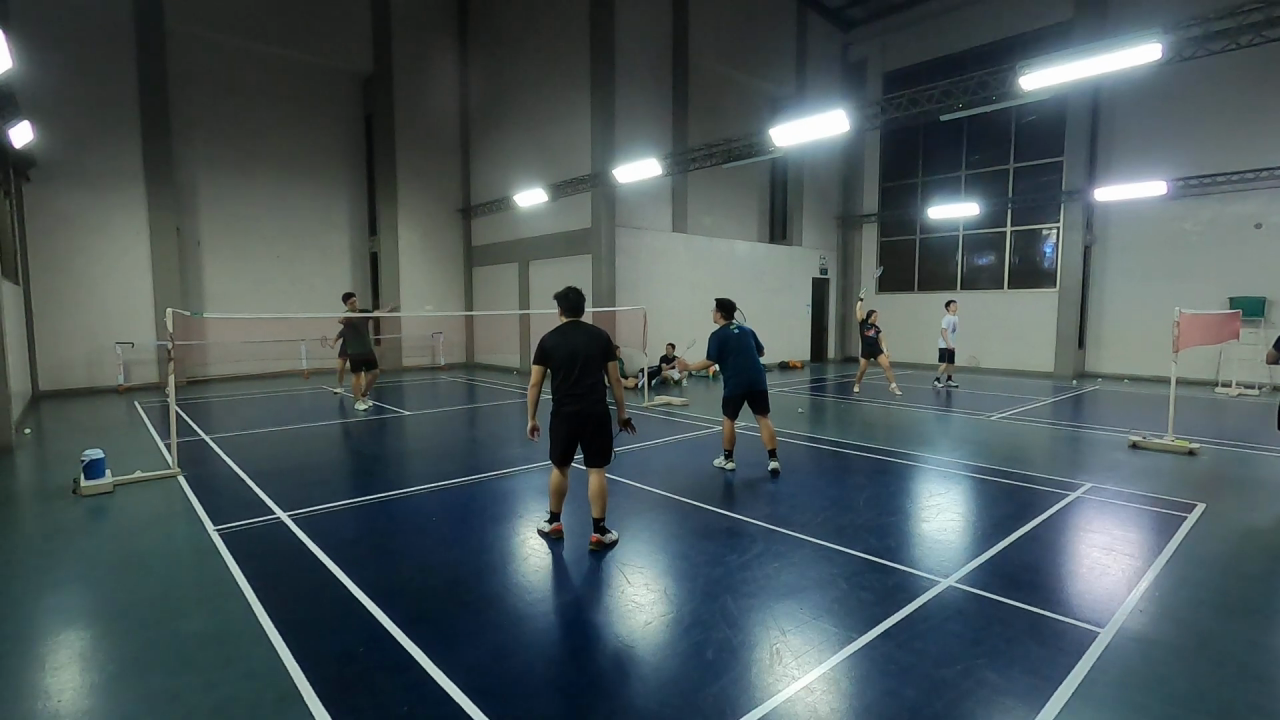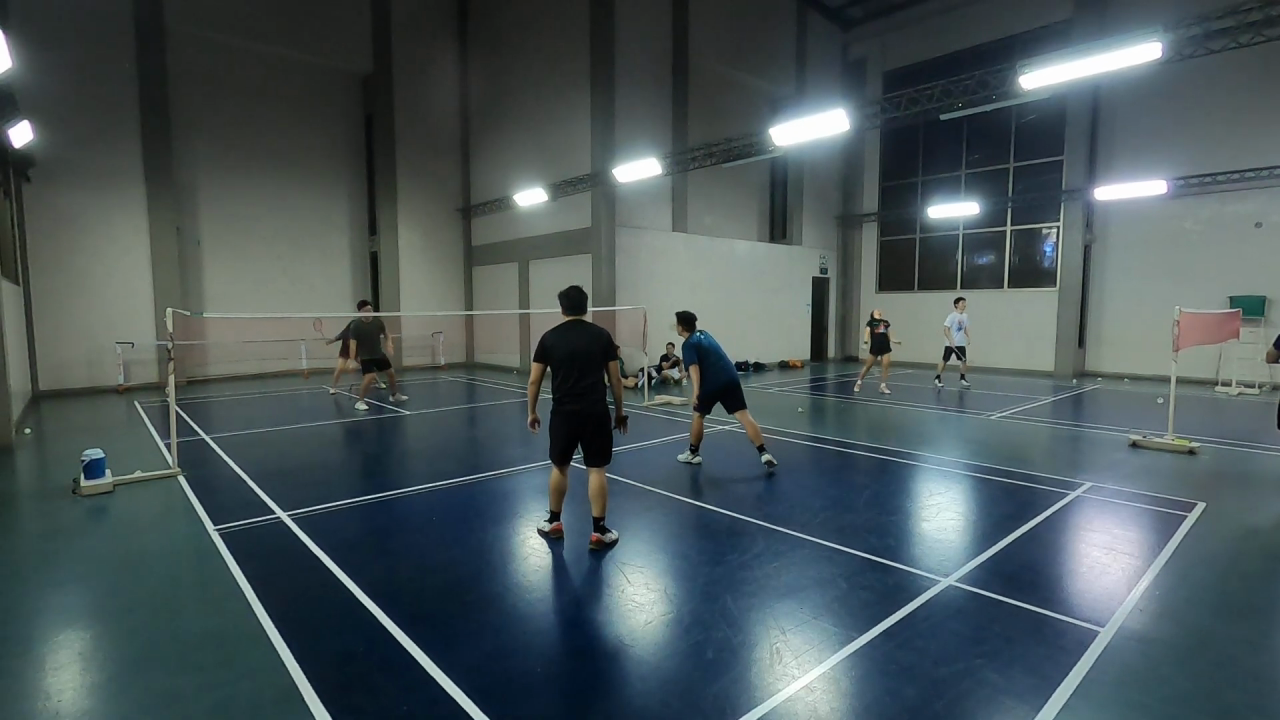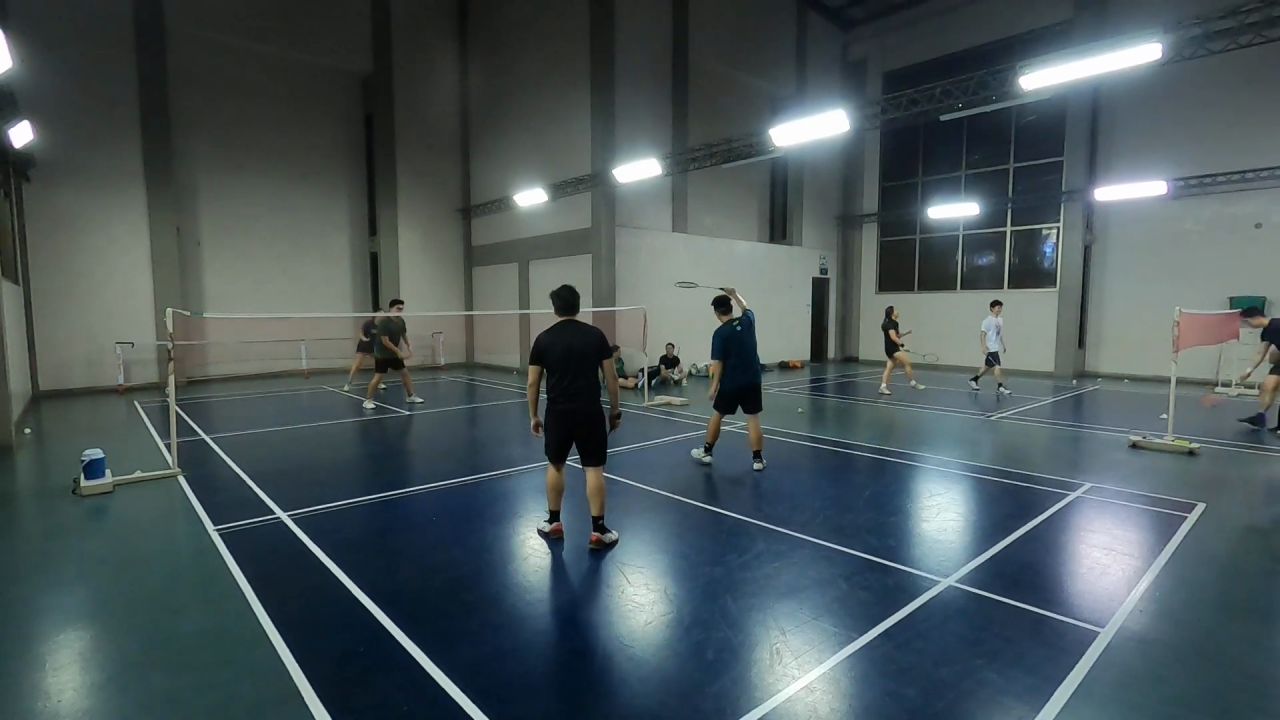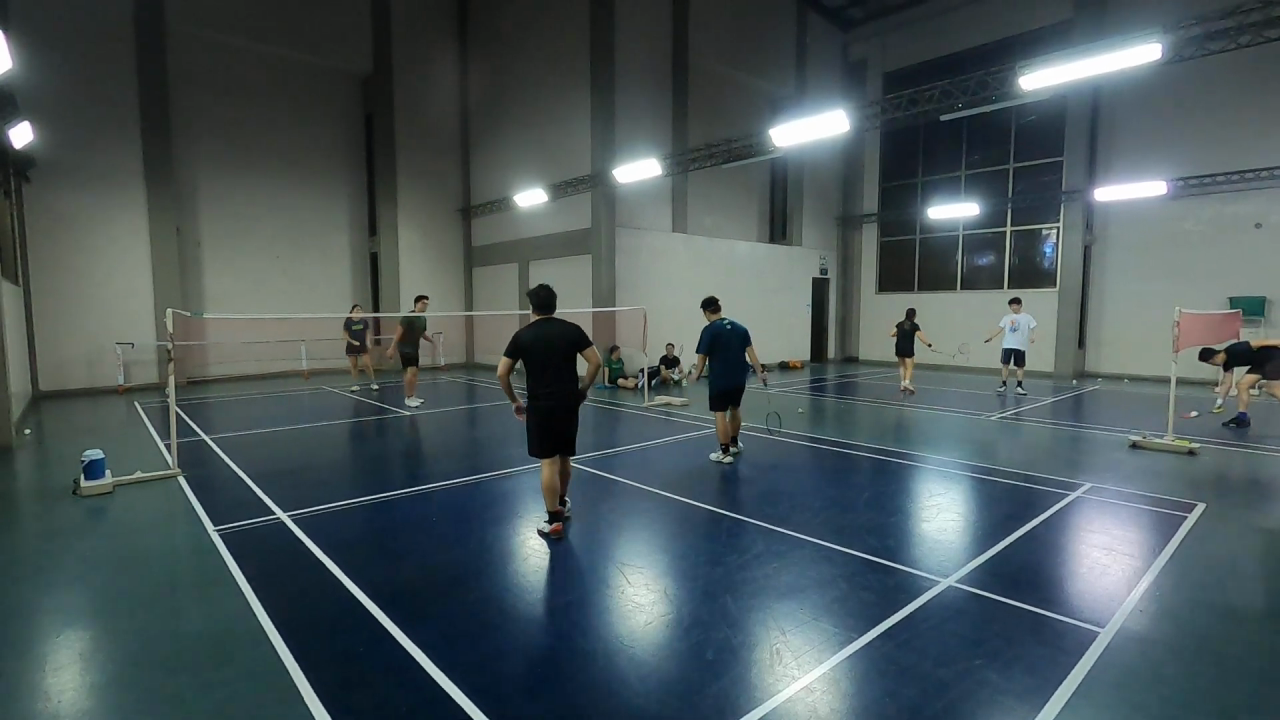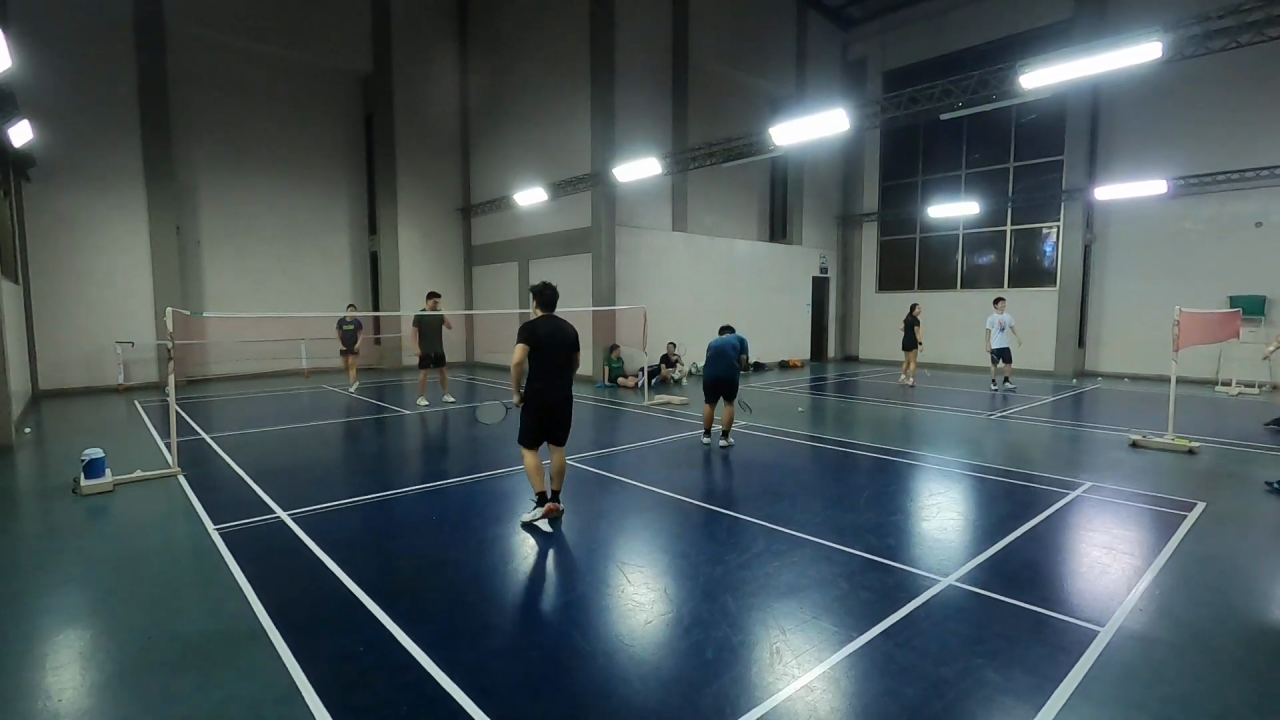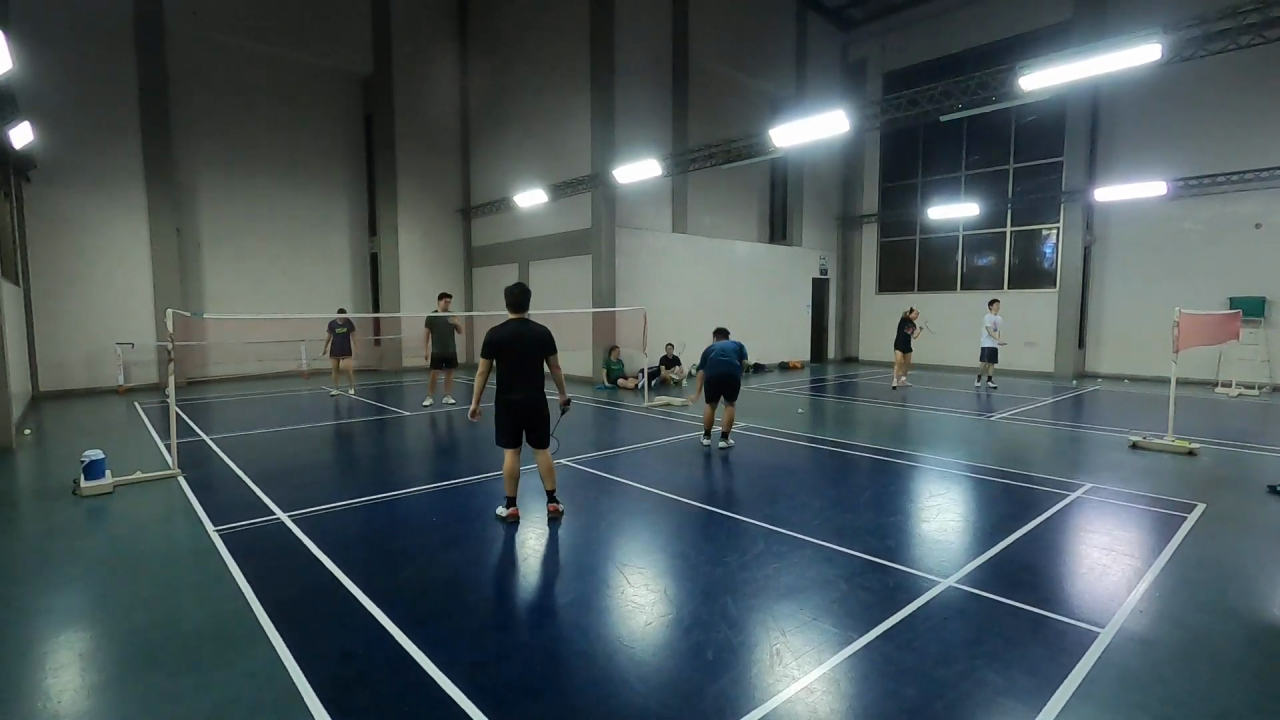
dt=0.7s
person 1, frame 1
left shoulder: (549, 340)
right shoulder: (600, 336)
left elbow: (534, 384)
right elbow: (615, 380)
left wrist: (531, 419)
right wrist: (622, 413)
left hip: (563, 414)
right hip: (596, 413)
left knee: (560, 468)
right knee: (596, 471)
left ankle: (554, 523)
right ankle: (599, 532)
person 1, frame 2
left shoulder: (549, 338)
right shoulder: (602, 335)
left elbow: (534, 381)
right elbow: (615, 379)
left wrist: (532, 412)
right wrist: (619, 411)
left hip: (564, 413)
right hip: (596, 412)
left knee: (559, 467)
right knee: (597, 470)
left ankle: (554, 522)
right ankle: (599, 531)
person 1, frame 3
left shoulder: (543, 339)
right shoulder: (595, 335)
left elbow: (532, 383)
right elbow: (611, 377)
left wrist: (534, 416)
right wrist: (615, 410)
left hip: (557, 412)
right hip: (589, 411)
left knee: (555, 466)
right knee: (594, 469)
left ankle: (554, 522)
right ankle: (598, 530)
person 1, frame 4
left shoulder: (523, 336)
right shoulder: (572, 330)
left elbow: (502, 373)
right elbow: (596, 361)
left wrist: (514, 401)
right wrist: (583, 388)
left hip: (539, 407)
right hip: (568, 404)
left knee: (548, 463)
right knee: (564, 458)
left ankle: (554, 521)
right ankle: (562, 503)
person 1, frame 5
left shoulder: (530, 328)
right shoulder: (569, 329)
left elbow: (517, 361)
right elbow: (575, 364)
left wrist: (516, 392)
left hip: (537, 399)
right hip: (563, 398)
left knee: (529, 449)
right knee: (557, 449)
left ankle: (542, 502)
right ankle: (555, 502)
person 1, frame 6
left shoulder: (495, 334)
right shoulder: (542, 332)
left elbow: (483, 372)
right elbow: (555, 368)
left wrist: (475, 403)
right wrist: (563, 395)
left hip: (507, 403)
right hip: (535, 401)
left knee: (511, 453)
right knee: (542, 451)
left ankle: (510, 507)
right ankle: (553, 502)
